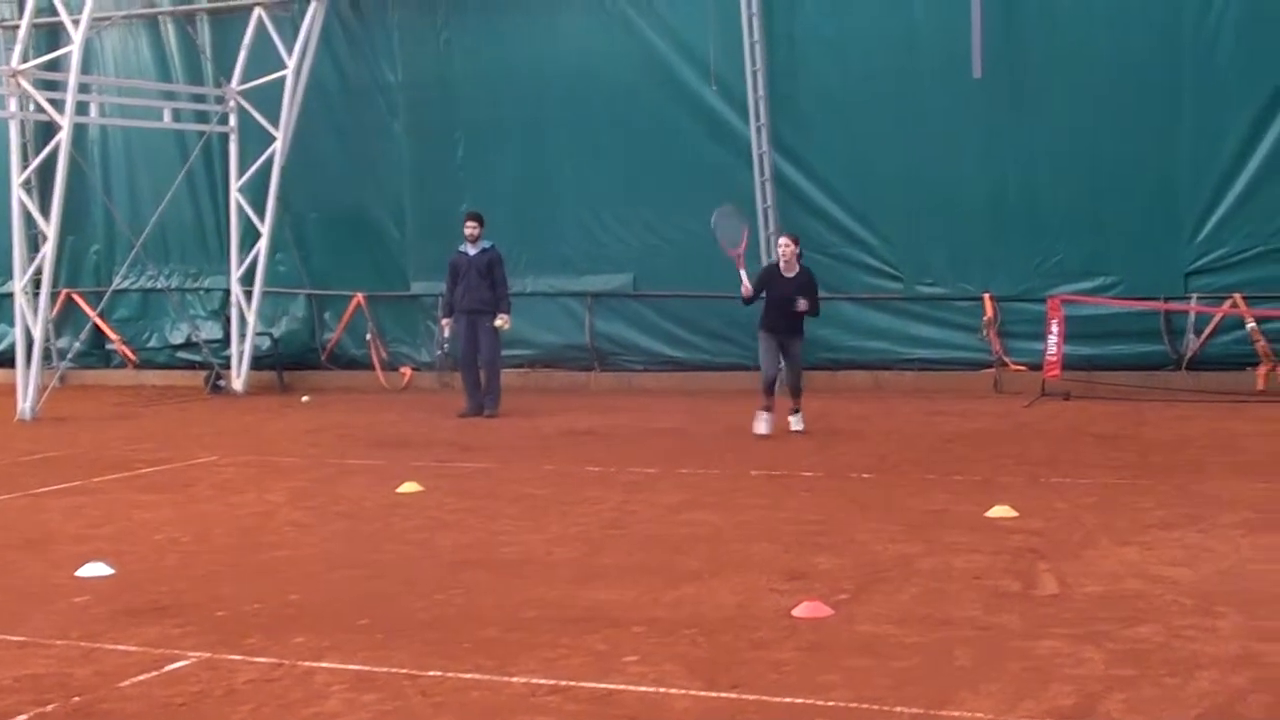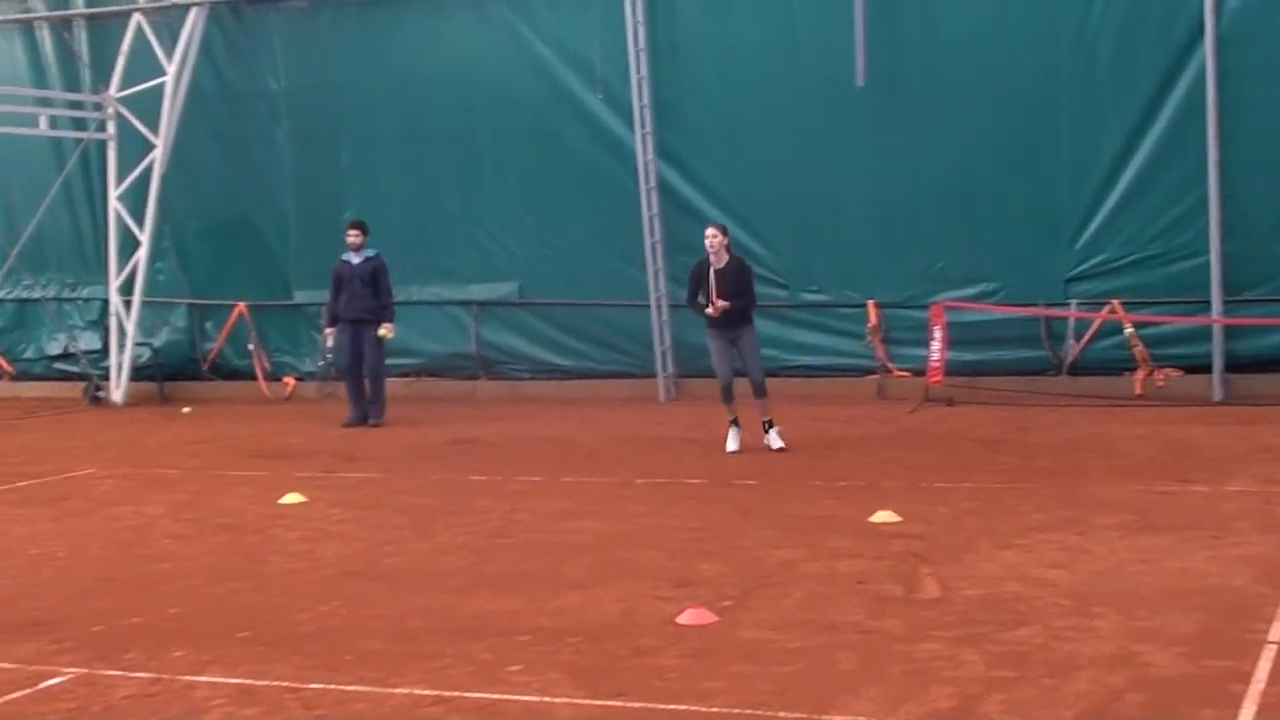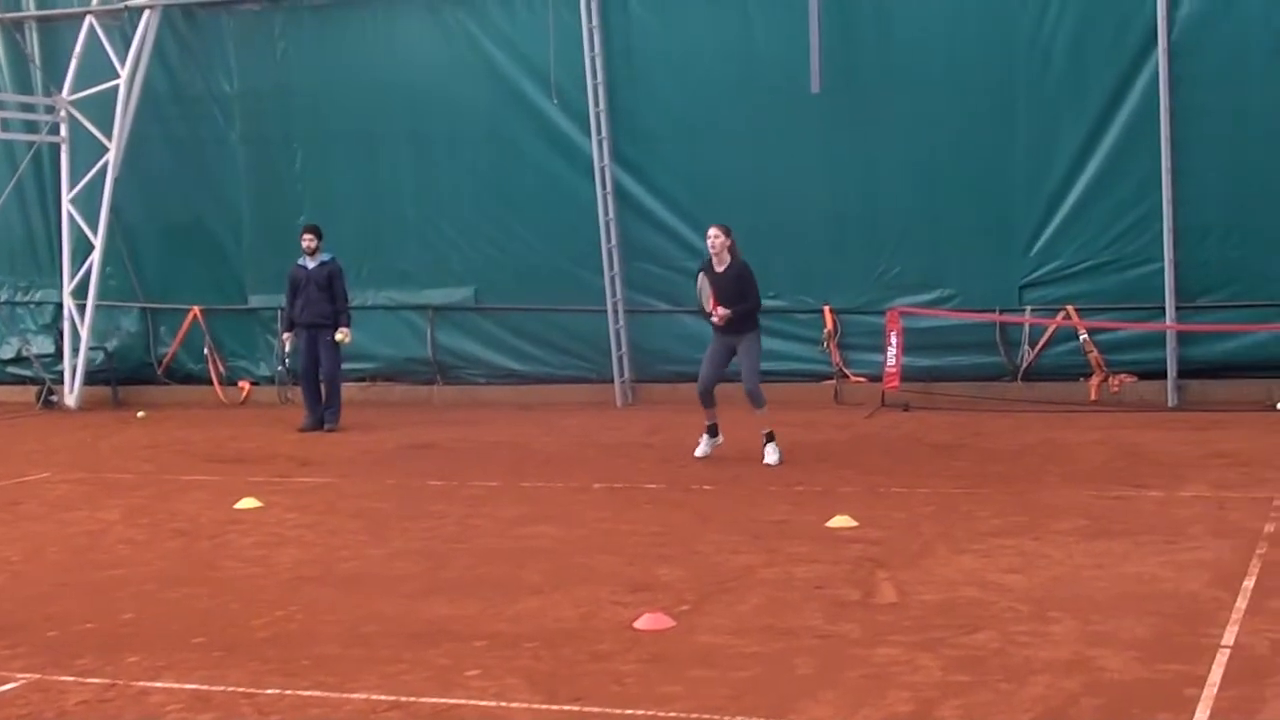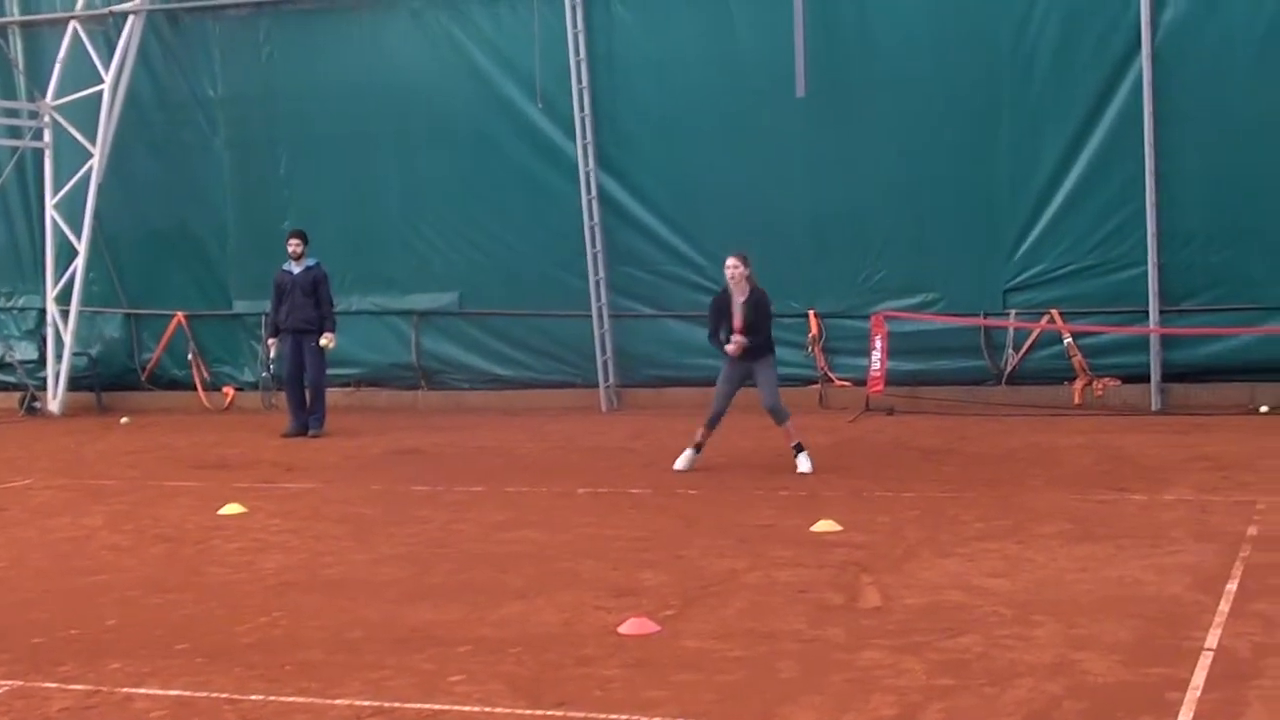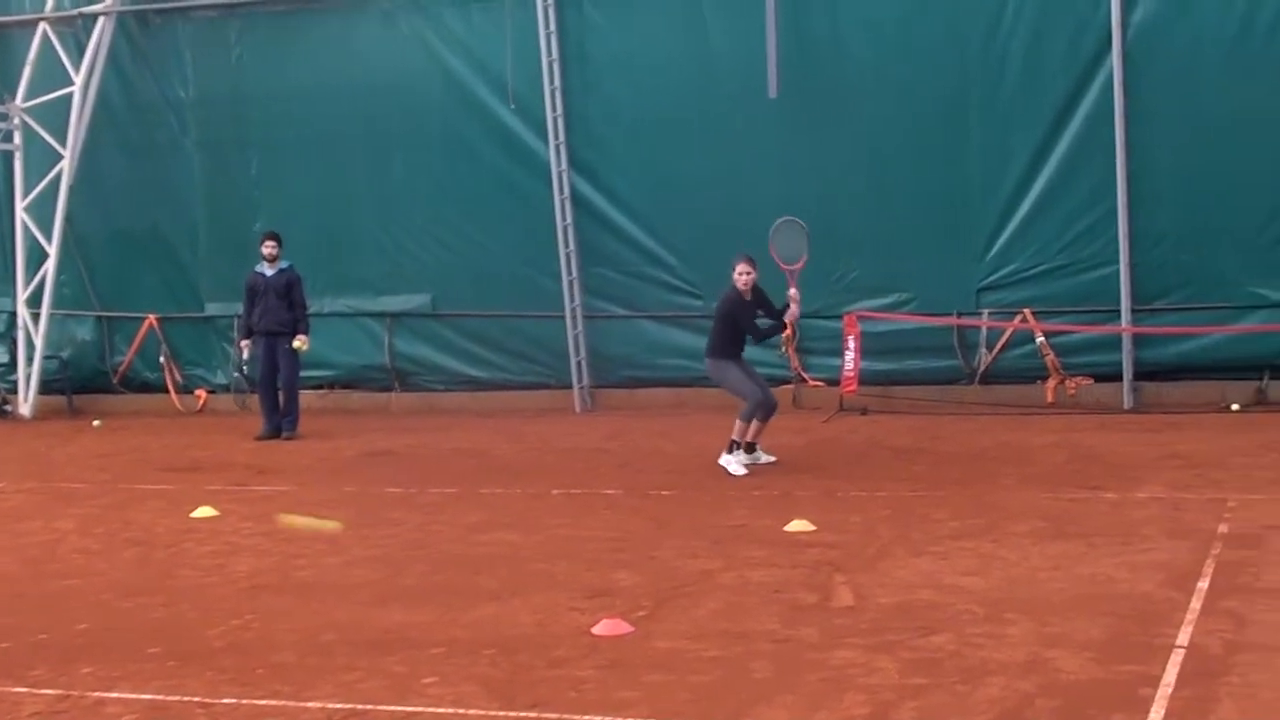
dt=0.4s
person 1, frame 1
left shoulder: (807, 277)
right shoulder: (767, 273)
left elbow: (815, 311)
right elbow: (749, 301)
left wrist: (805, 308)
right wrist: (746, 295)
left hip: (794, 336)
right hip: (769, 333)
left knee: (794, 382)
right knee: (769, 375)
left ankle: (795, 411)
right ankle: (765, 412)
person 1, frame 2
left shoulder: (739, 265)
right shoulder: (700, 268)
left elbow: (750, 301)
right elbow: (691, 300)
left wrist: (727, 306)
right wrist: (705, 309)
left hip: (743, 328)
right hip: (716, 332)
left knee: (757, 377)
right knee: (725, 380)
left ankle: (770, 429)
right ankle: (734, 428)
person 1, frame 3
left shoulder: (741, 269)
right shoulder: (704, 271)
left elbow: (755, 304)
left wrist: (730, 313)
right wrist: (713, 316)
left hip: (747, 334)
right hip: (721, 336)
left knee: (750, 387)
right knee: (704, 385)
left ankle: (770, 442)
right ankle: (712, 434)
person 1, frame 4
left shoulder: (760, 298)
right shoulder: (719, 300)
left elbow: (765, 335)
right elbow: (712, 335)
left wrist: (745, 342)
right wrist: (726, 347)
left hip: (762, 358)
right hip: (735, 359)
left knee: (772, 404)
right knee: (718, 410)
left ankle: (800, 453)
right ankle: (694, 451)
person 1, frame 5
left shoulder: (753, 292)
right shoulder: (734, 301)
left elbow: (773, 314)
right elbow: (758, 336)
left wrist: (791, 304)
right wrist: (786, 322)
left hip: (734, 359)
right hip: (719, 362)
left knee: (769, 402)
right knee: (756, 398)
left ankle: (749, 450)
right ankle: (731, 453)
person 2, frame 1
left shoulder: (492, 254)
right shoulder: (457, 257)
left elbow: (501, 285)
right elbow: (450, 288)
left wrist: (504, 310)
right wrist: (446, 314)
left hip: (486, 314)
right hip: (463, 315)
left knee: (490, 358)
right knee: (466, 359)
left ankle: (491, 403)
right ankle: (474, 403)
person 2, frame 2
left shoulder: (376, 262)
right shoulder: (340, 266)
left elbow: (385, 294)
right elbow: (334, 297)
left wrist: (388, 320)
right wrist: (330, 324)
left hip: (371, 323)
right hip: (347, 324)
left knee: (374, 368)
right knee: (351, 368)
left ankle: (375, 412)
right ankle: (358, 412)
person 2, frame 3
left shoulder: (331, 267)
right shoulder: (296, 270)
left elbow: (341, 298)
right elbow: (290, 302)
left wrist: (344, 324)
right wrist: (287, 328)
left hip: (327, 328)
right hip: (304, 329)
left knee: (330, 372)
right knee: (306, 373)
left ankle: (331, 417)
right ankle: (314, 417)
person 2, frame 4
left shoulder: (317, 272)
right shoulder: (281, 275)
left elbow: (326, 303)
right elbow: (275, 307)
left wrist: (329, 329)
right wrist: (272, 334)
left hip: (312, 333)
right hip: (289, 334)
left knee: (315, 378)
right knee: (291, 378)
left ankle: (316, 423)
right ankle: (299, 422)
person 2, frame 5
left shoulder: (290, 274)
right shoulder: (254, 277)
left elbow: (299, 306)
right elbow: (248, 308)
left wrist: (302, 331)
right wrist: (245, 335)
left hip: (286, 335)
right hip: (262, 336)
left knee: (288, 380)
right knee: (265, 381)
left ankle: (289, 426)
right ankle: (271, 425)
